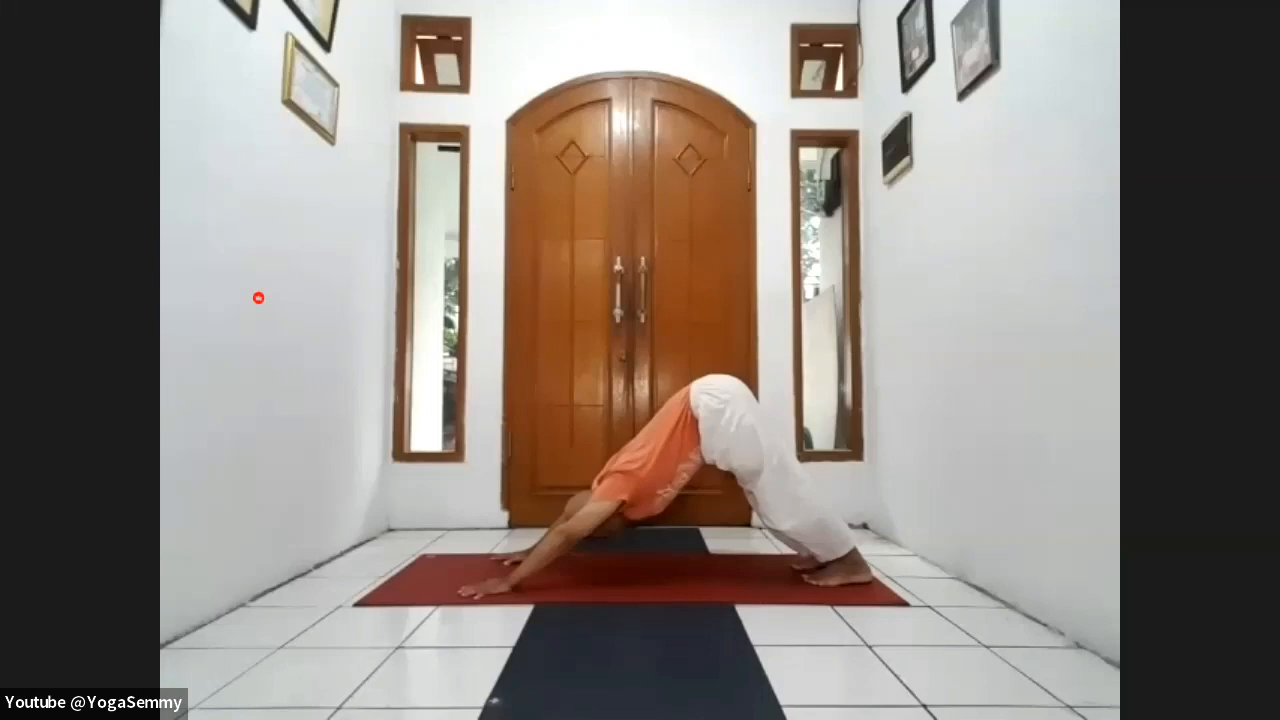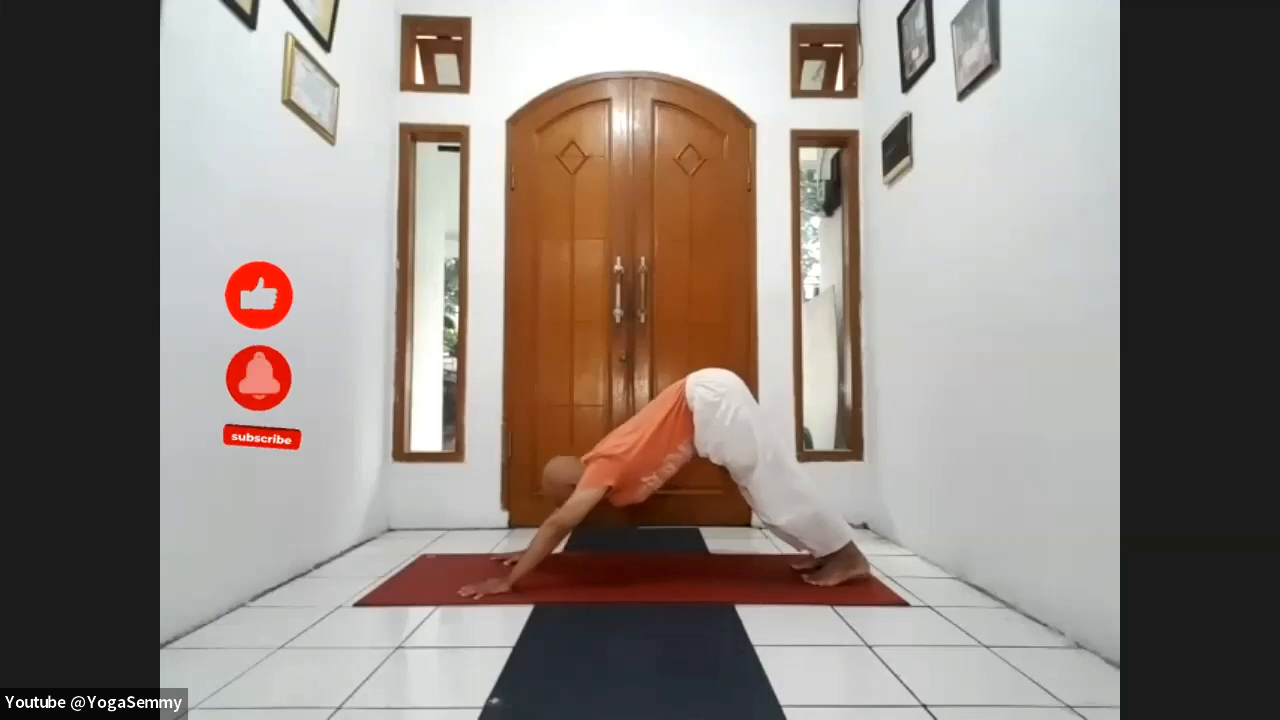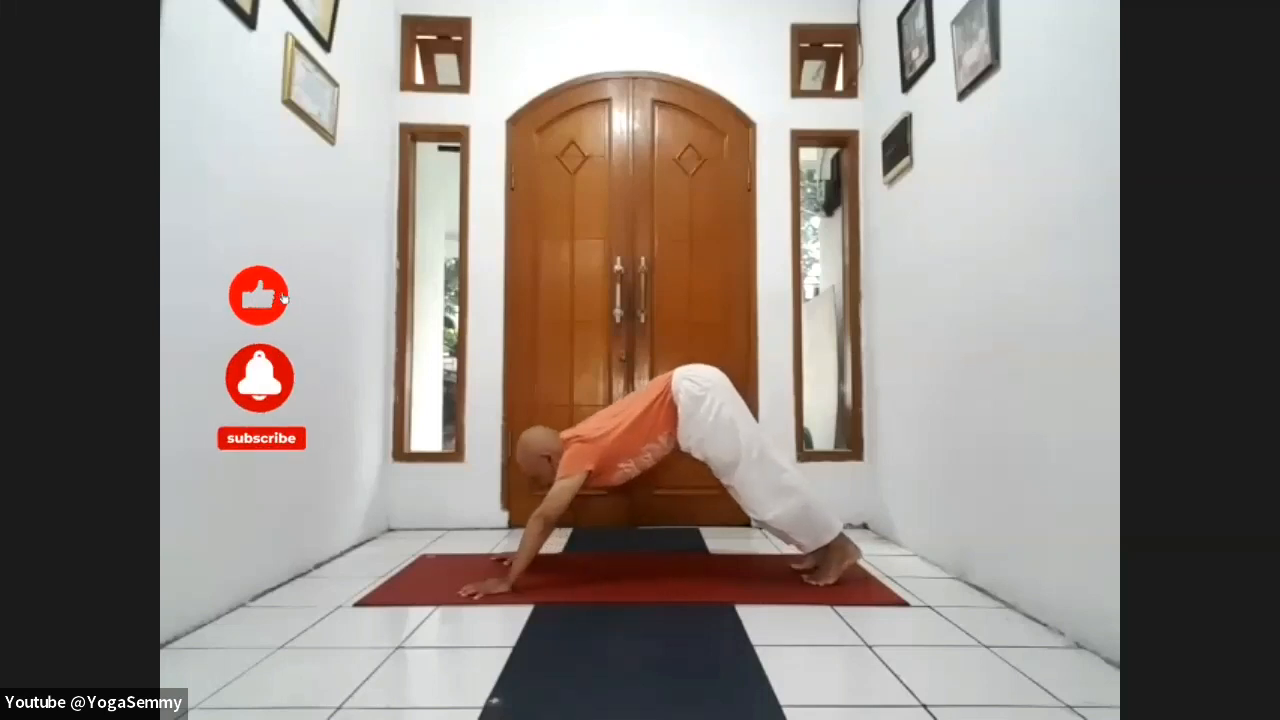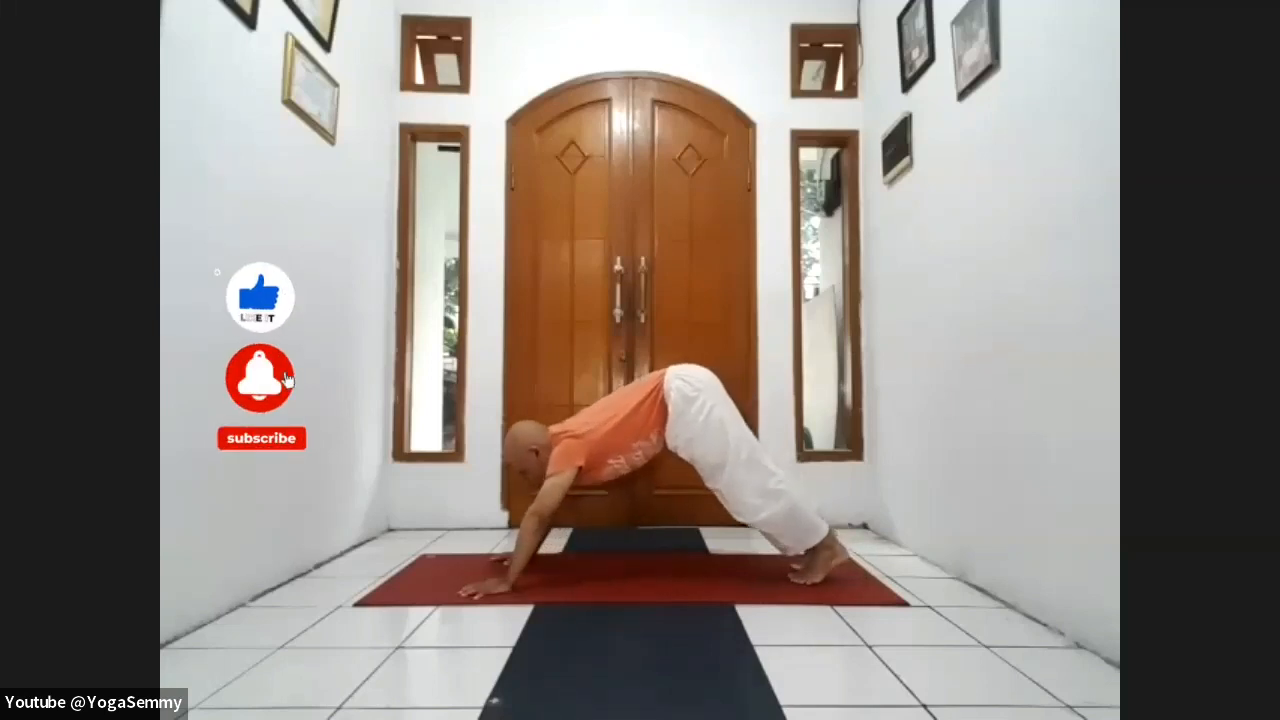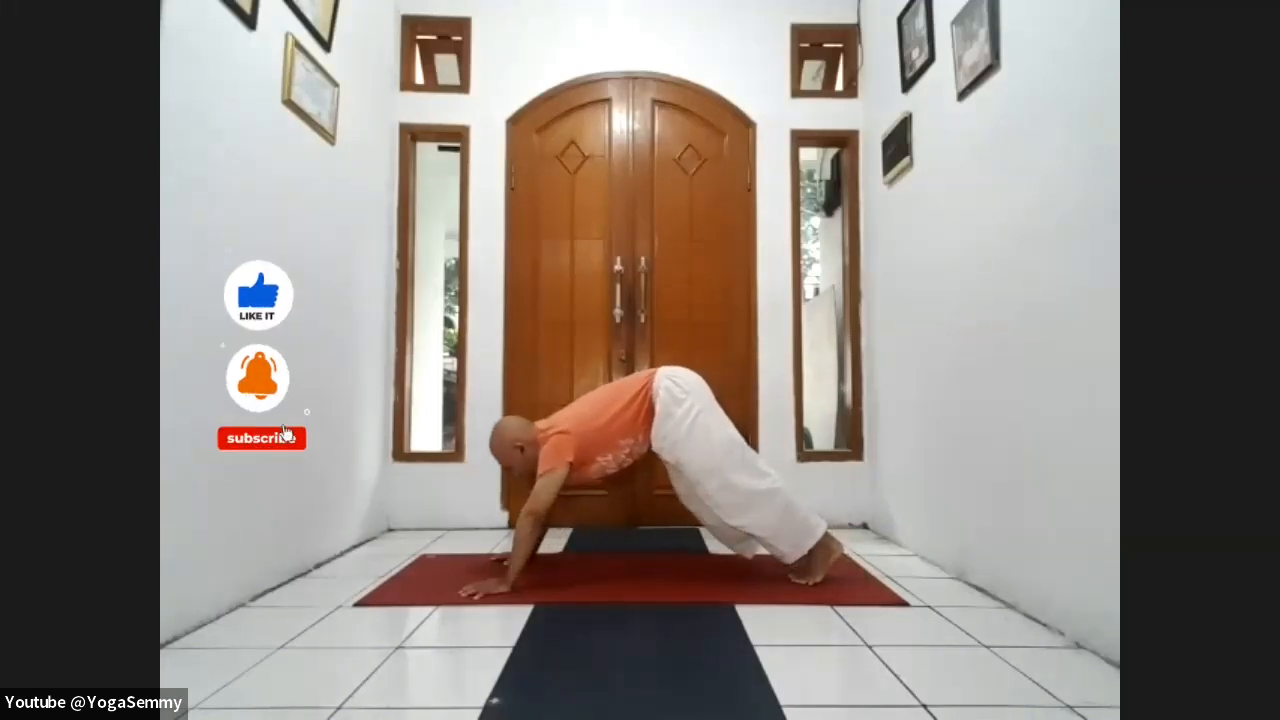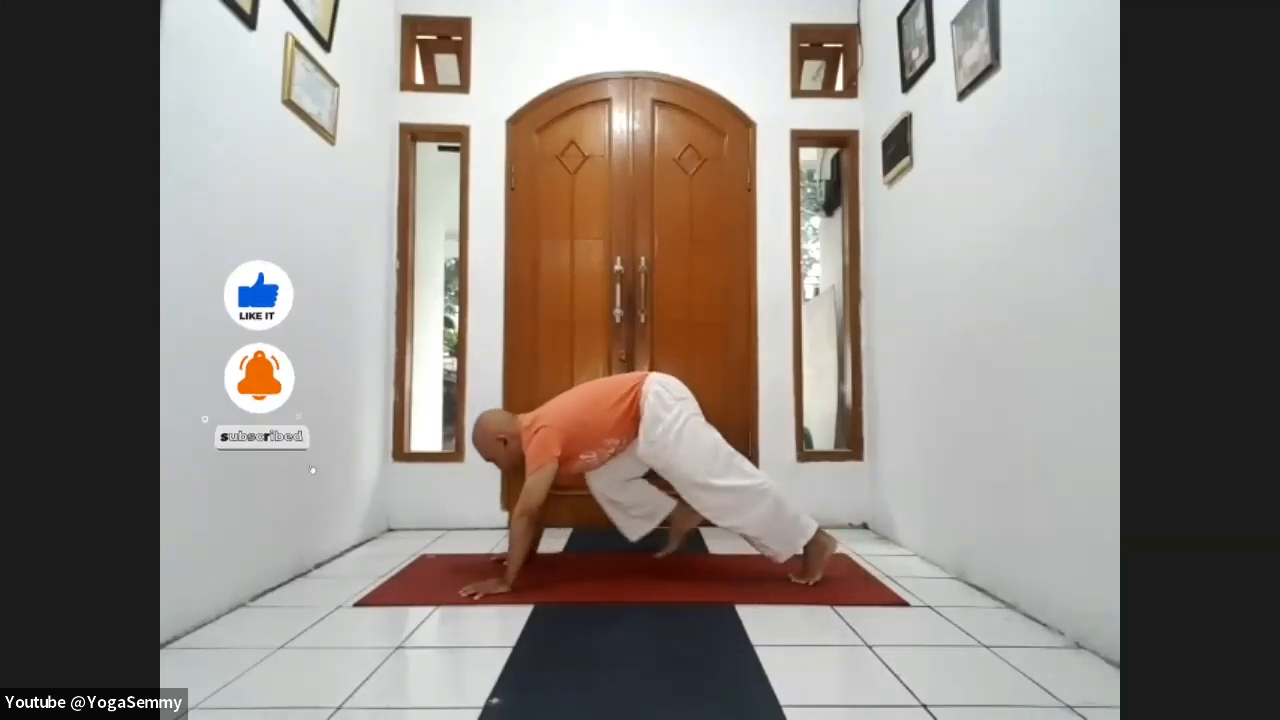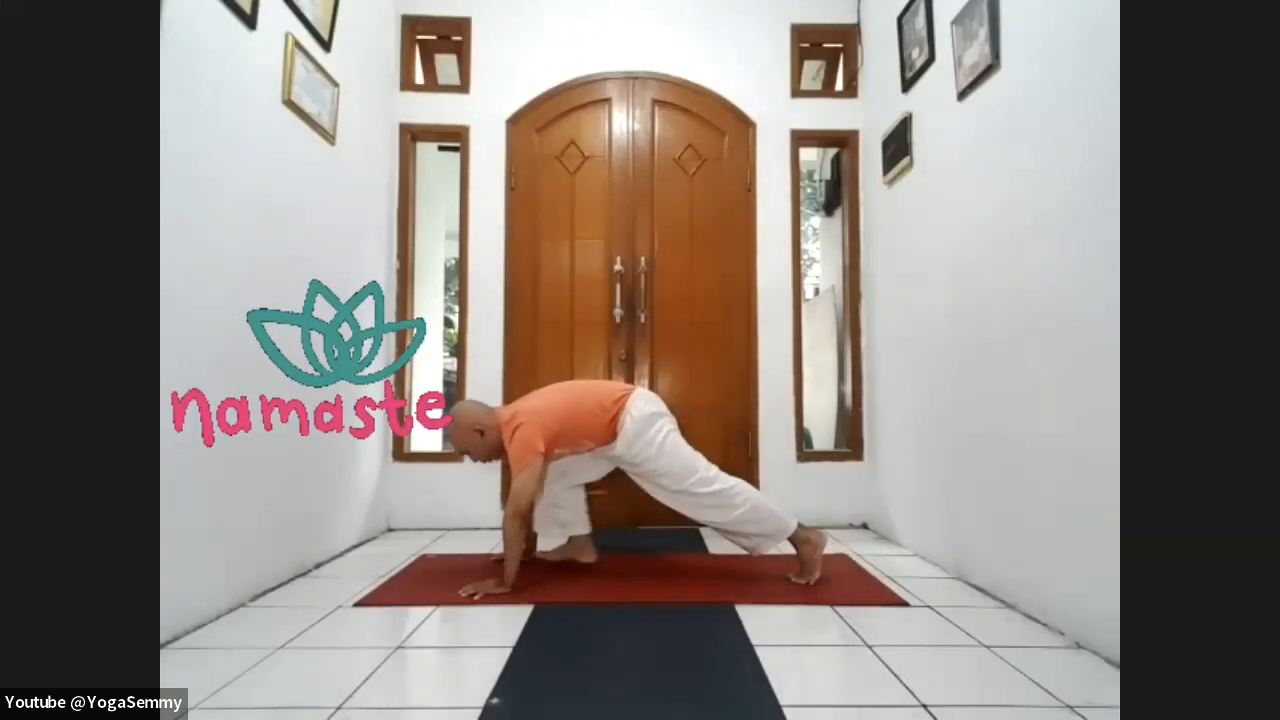
dt=0.7s
person 1, frame 1
left shoulder: (618, 488)
right shoulder: (613, 486)
left elbow: (568, 532)
right elbow: (567, 522)
left wrist: (510, 580)
right wrist: (533, 552)
left hip: (715, 405)
right hip: (714, 400)
left knee: (775, 484)
right knee: (770, 482)
left ankle: (848, 561)
right ankle: (827, 550)
person 1, frame 2
left shoulder: (601, 471)
right shoulder: (595, 466)
left elbow: (558, 524)
right elbow: (560, 521)
left wrist: (508, 580)
right wrist: (531, 553)
left hip: (710, 400)
right hip: (707, 397)
left knee: (772, 480)
right knee: (764, 479)
left ankle: (847, 556)
right ankle: (827, 550)
person 1, frame 3
left shoulder: (576, 454)
right shoulder: (573, 447)
left elbow: (544, 516)
right elbow: (548, 516)
left wrist: (507, 580)
right wrist: (524, 555)
left hip: (695, 395)
right hip: (691, 394)
left knee: (758, 476)
right knee: (755, 474)
left ankle: (836, 546)
right ankle: (823, 546)
person 1, frame 4
left shoulder: (567, 449)
right shoulder: (562, 441)
left elbow: (538, 514)
right elbow: (545, 514)
left wrist: (507, 579)
right wrist: (524, 555)
left hip: (684, 395)
right hip: (680, 393)
left knee: (744, 481)
right knee: (741, 478)
left ankle: (823, 545)
right ankle: (813, 543)
person 1, frame 5
left shoulder: (556, 443)
right shoulder: (551, 437)
left elbow: (532, 514)
right elbow: (539, 513)
left wrist: (506, 580)
right wrist: (524, 555)
left hip: (671, 398)
right hip: (669, 397)
left knee: (732, 481)
right knee: (706, 487)
left ankle: (818, 544)
right ankle: (797, 546)
person 1, frame 6
left shoulder: (540, 436)
right shoulder: (535, 430)
left elbow: (525, 511)
right elbow: (533, 509)
left wrist: (505, 580)
right wrist: (525, 553)
left hip: (657, 405)
right hip: (645, 409)
left knee: (719, 480)
right knee: (604, 477)
left ankle: (813, 541)
right ankle: (679, 518)
person 1, frame 7
left shoulder: (520, 430)
right shoulder: (514, 419)
left elbow: (517, 511)
right elbow: (528, 496)
left wrist: (505, 581)
right wrist: (518, 551)
left hip: (634, 421)
right hip: (618, 421)
left knee: (701, 486)
right knee: (557, 472)
left ankle: (803, 538)
right ankle: (581, 544)
